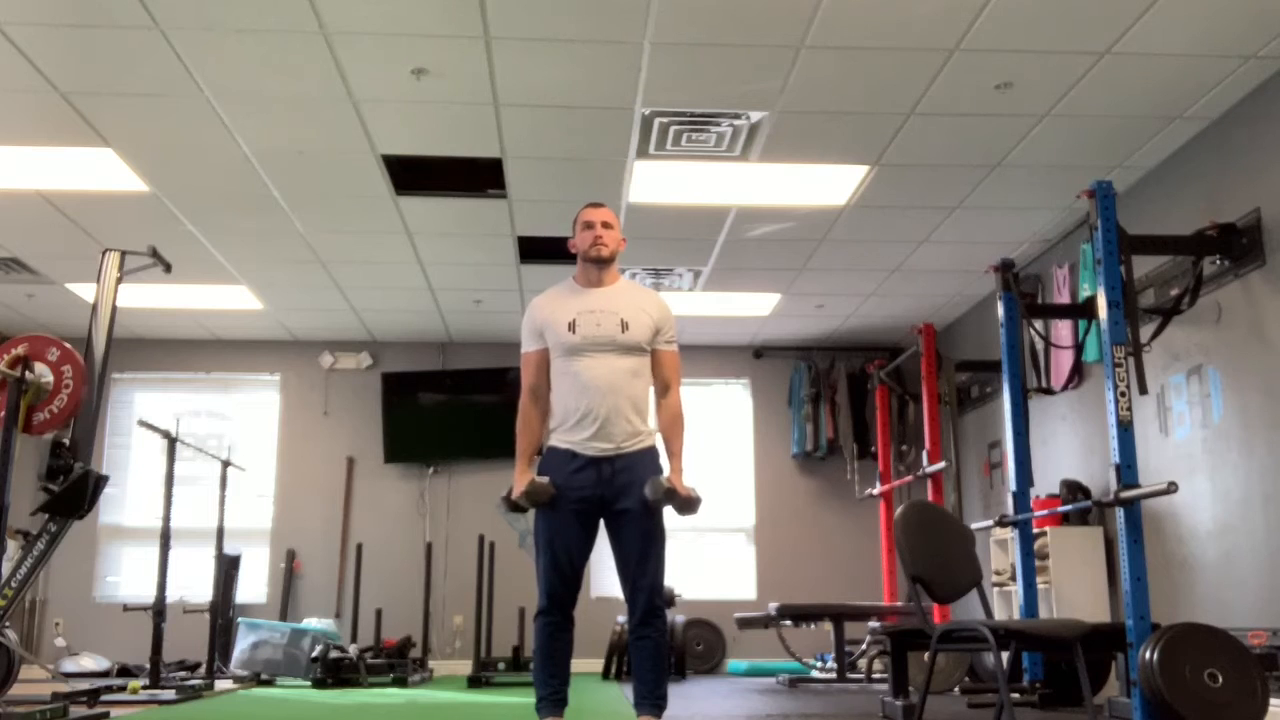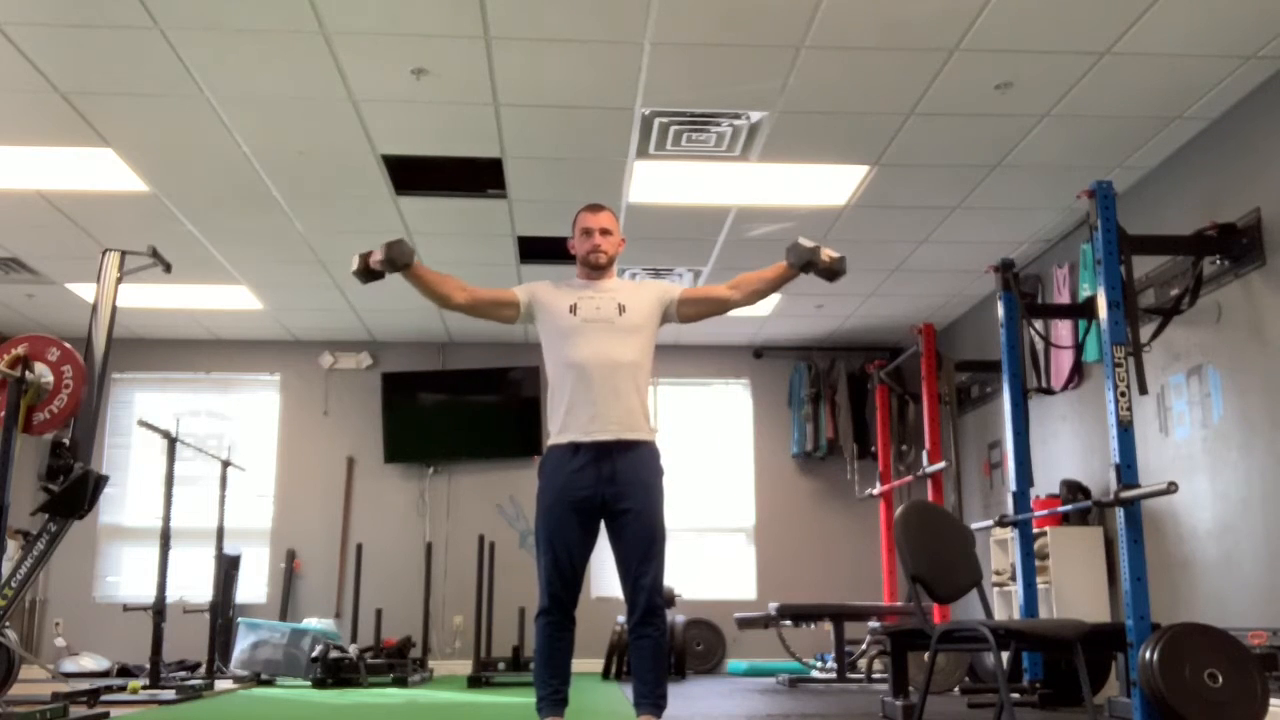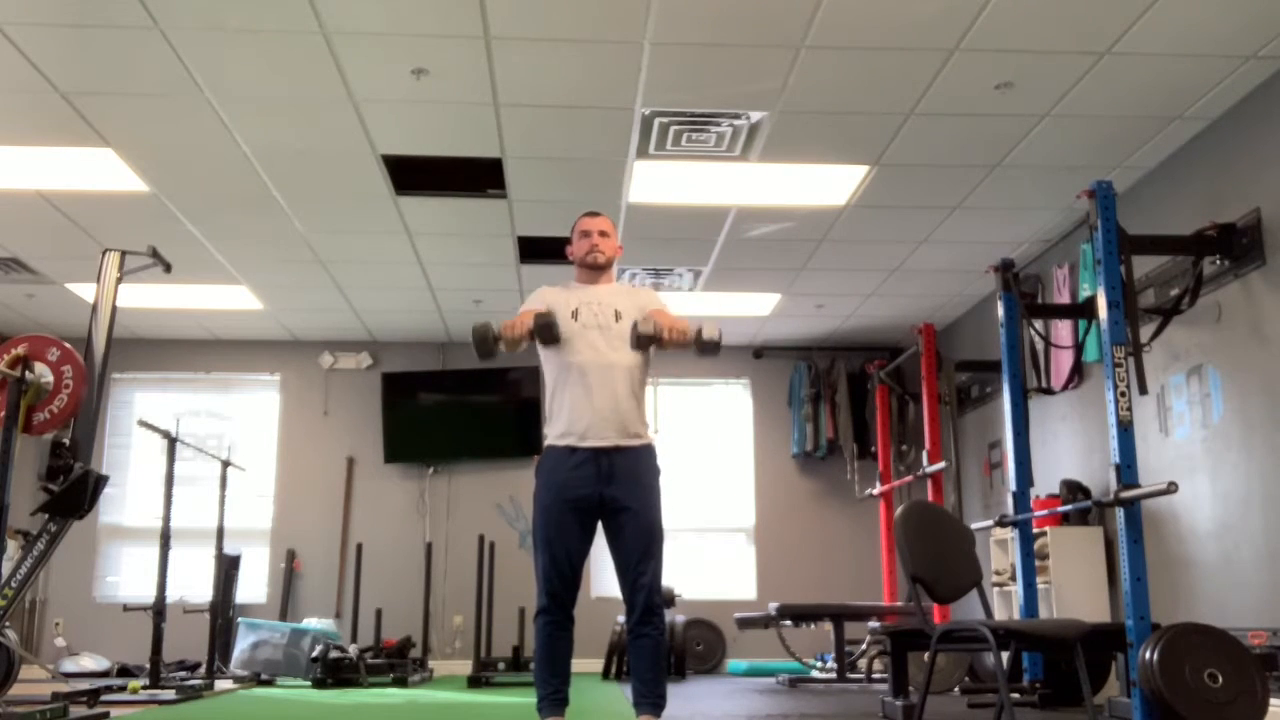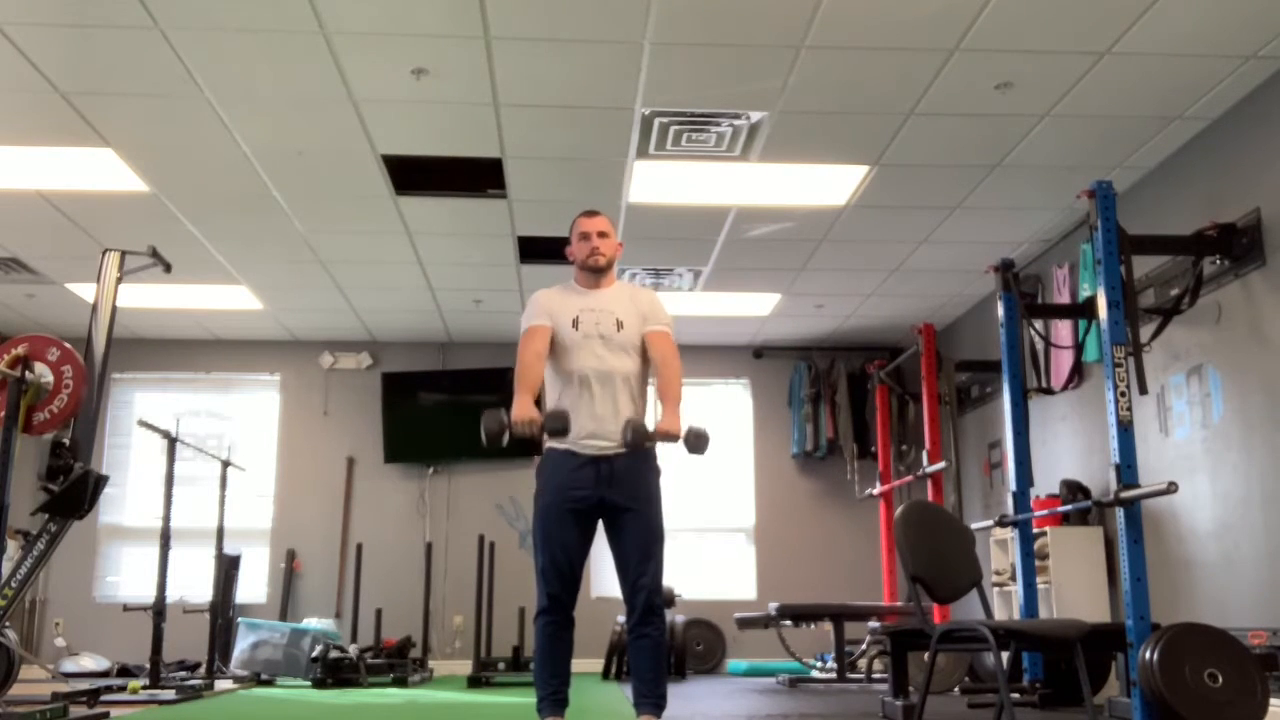
dt=1s
person 1, frame 1
left shoulder: (651, 306)
right shoulder: (544, 308)
left elbow: (668, 393)
right elbow: (533, 397)
left wrist: (676, 467)
right wrist: (523, 468)
left hip: (635, 464)
right hip: (566, 465)
left knee: (646, 599)
right knee: (555, 599)
person 1, frame 2
left shoulder: (650, 295)
right shoulder: (544, 297)
left elbow: (733, 293)
right elbow: (463, 297)
left wrist: (794, 266)
right wrist: (406, 267)
left hip: (634, 459)
right hip: (567, 460)
left knee: (646, 597)
right knee: (556, 598)
person 1, frame 3
left shoulder: (639, 297)
right shoulder: (551, 298)
left elbow: (667, 324)
right elbow: (524, 324)
left wrist: (677, 329)
right wrist: (515, 327)
left hip: (631, 458)
right hip: (565, 459)
left knee: (644, 595)
right knee: (555, 596)
person 1, frame 4
left shoulder: (643, 302)
right shoulder: (546, 302)
left elbow: (665, 361)
right elbow: (532, 355)
left wrist: (671, 412)
right wrist: (522, 401)
left hip: (632, 463)
right hip: (565, 464)
left knee: (645, 597)
right knee: (555, 598)
